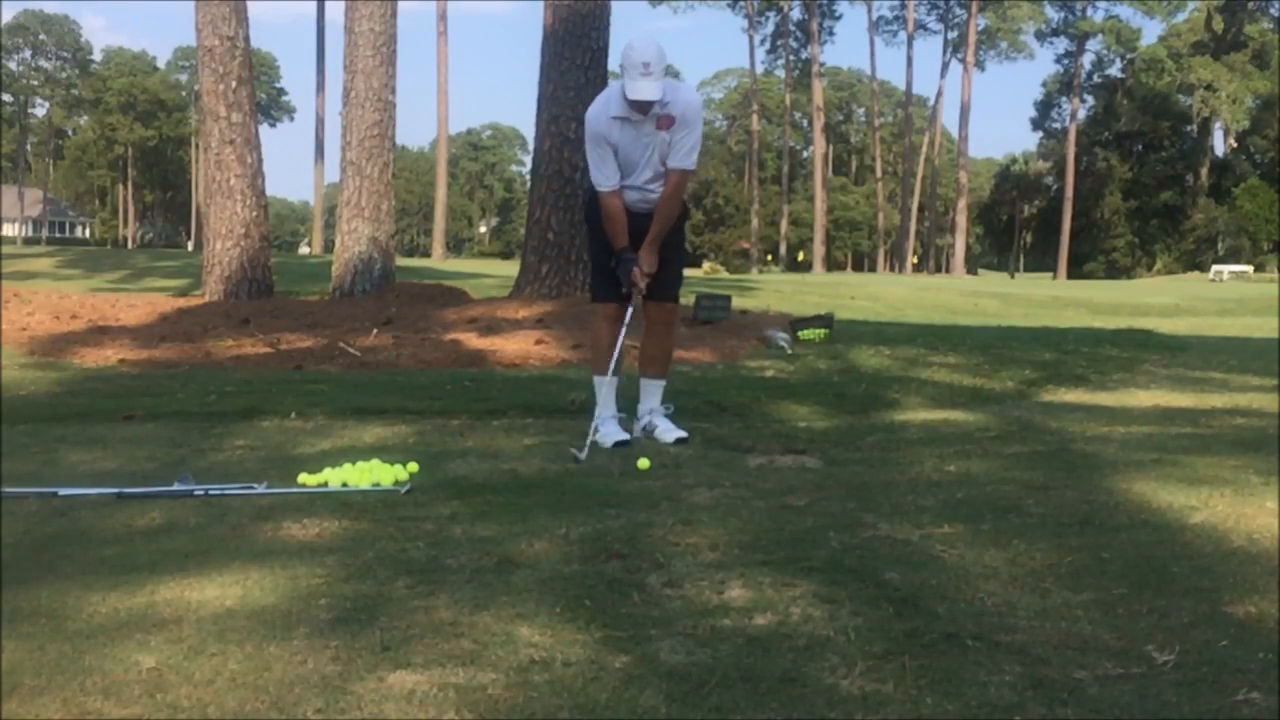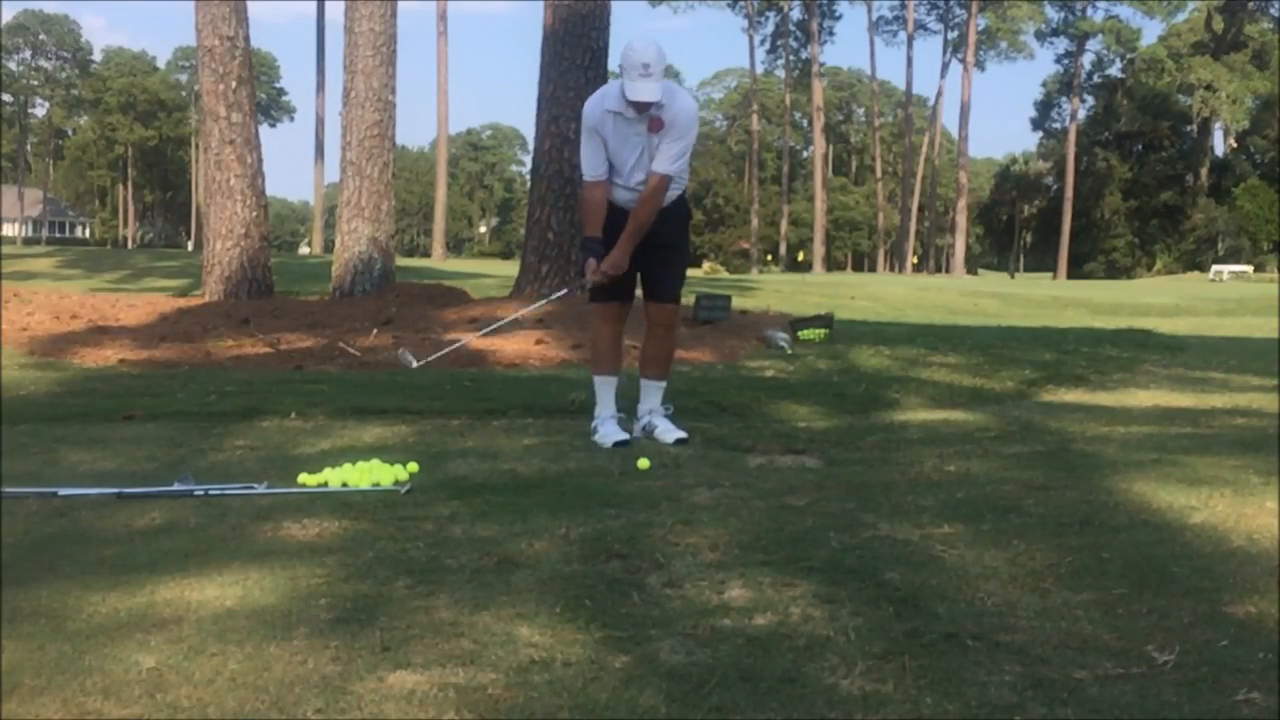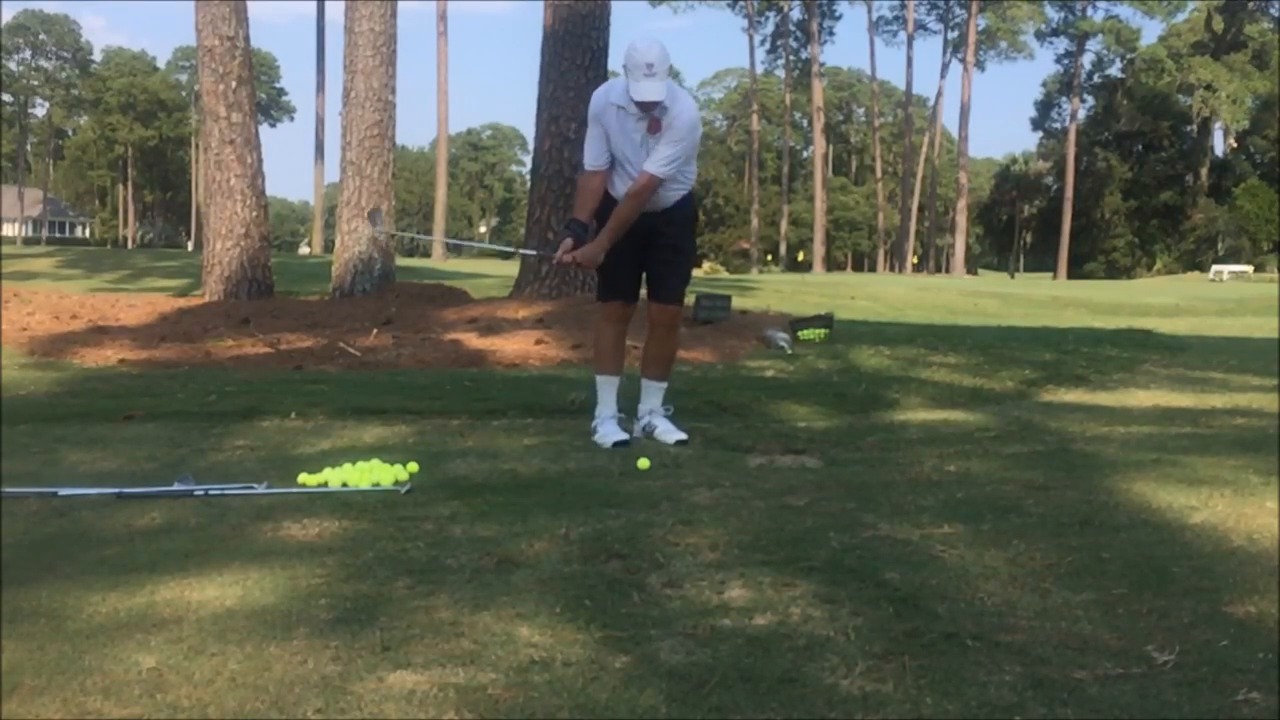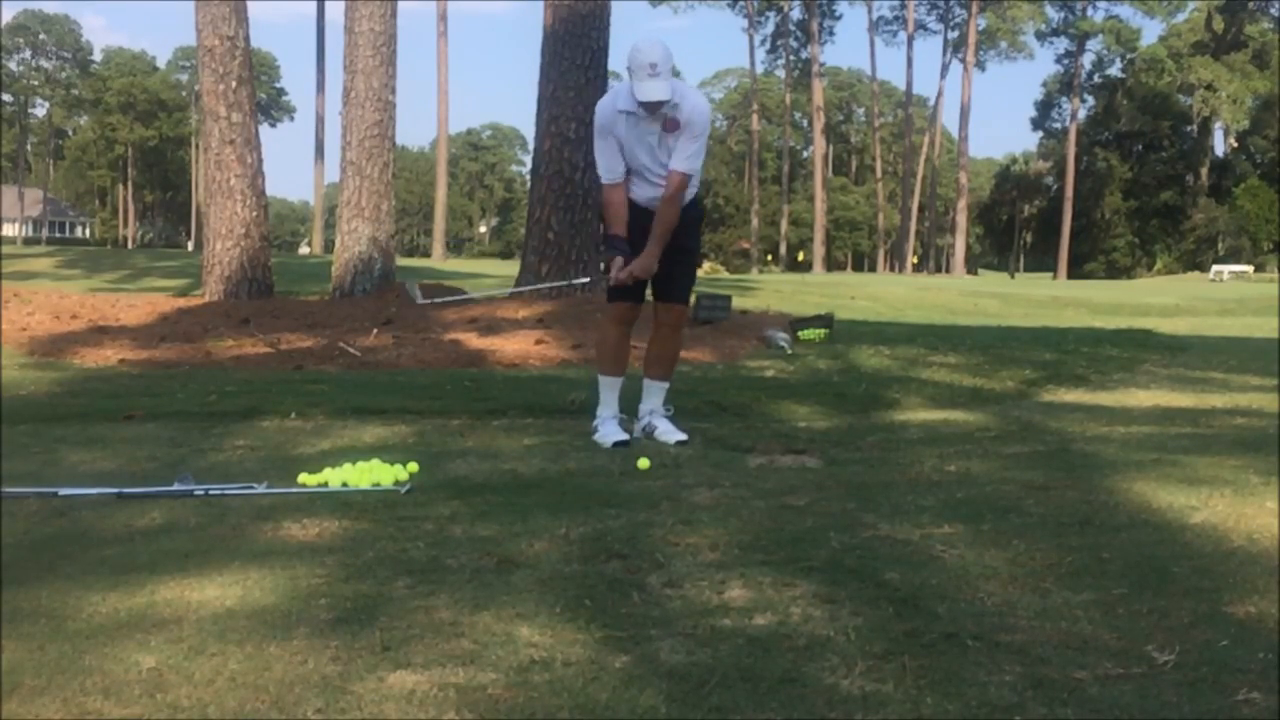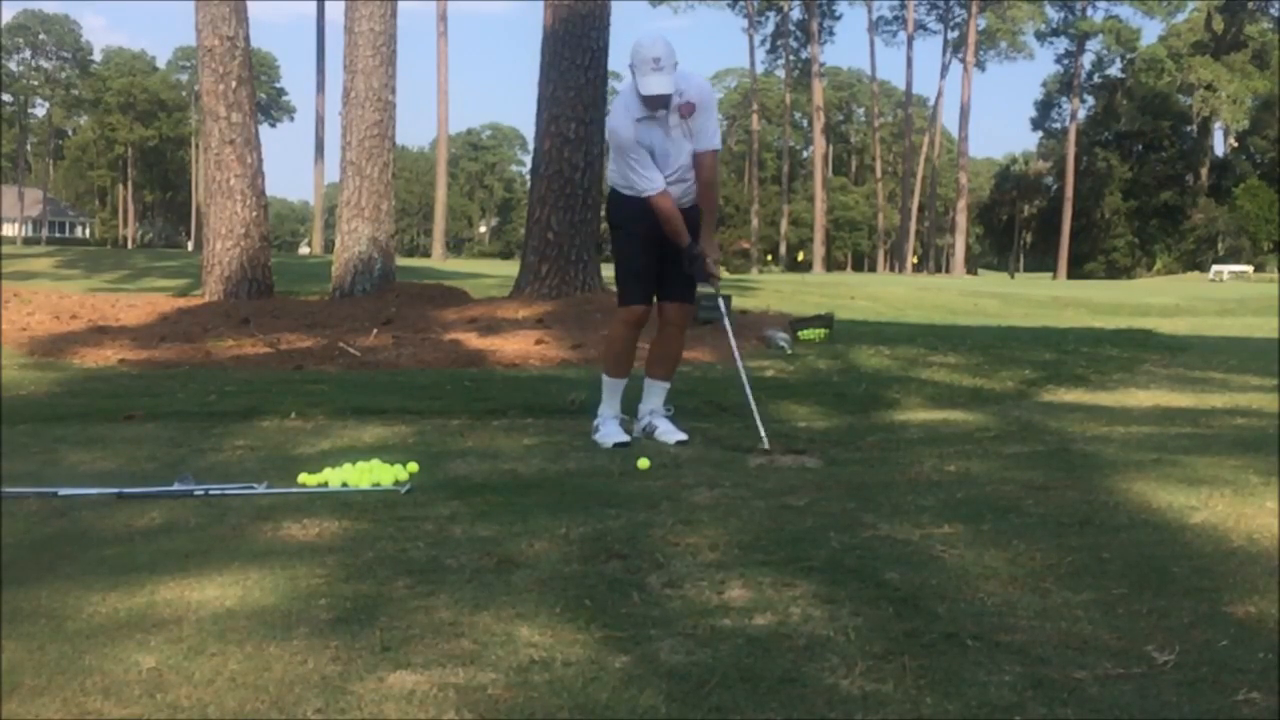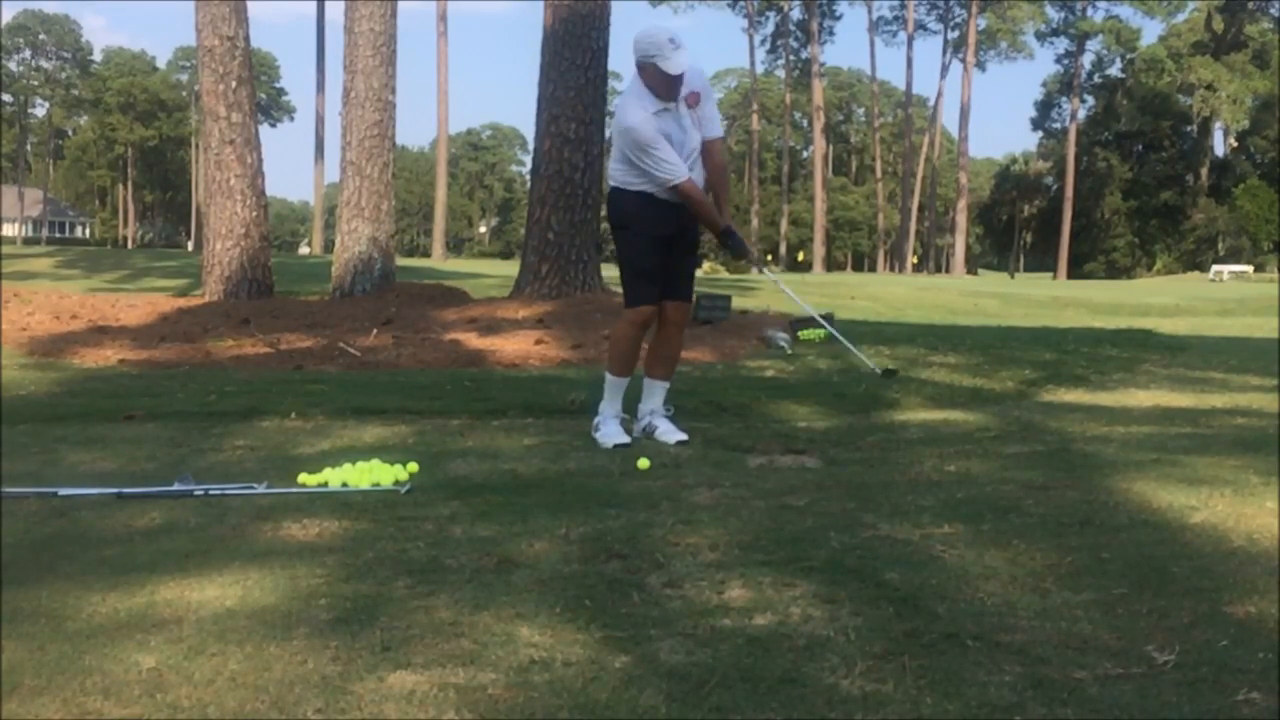
dt=0.2s
person 1, frame 1
left shoulder: (686, 103)
right shoulder: (600, 115)
left elbow: (676, 181)
right elbow: (609, 193)
left wrist: (651, 249)
right wrist: (624, 258)
left hip: (664, 213)
right hip: (611, 214)
left knee: (664, 311)
right knee: (609, 308)
left ankle: (651, 412)
right ankle: (605, 415)
person 1, frame 2
left shoulder: (682, 109)
right shoulder: (597, 108)
left elbow: (656, 187)
right elbow: (595, 182)
left wrist: (623, 252)
right wrist: (592, 246)
left hip: (666, 215)
right hip: (614, 212)
left knee: (665, 314)
right knee: (609, 310)
left ankle: (651, 412)
right ankle: (605, 415)
person 1, frame 3
left shoulder: (683, 113)
right shoulder: (603, 101)
left elbow: (645, 186)
right elbow: (594, 172)
left wrist: (600, 244)
right wrist: (576, 230)
left hip: (672, 214)
right hip: (615, 208)
left knee: (667, 315)
right knee: (614, 310)
left ankle: (650, 413)
right ankle: (606, 415)
person 1, frame 4
left shoulder: (694, 108)
right shoulder: (609, 110)
left elbow: (677, 185)
right elbow: (612, 186)
left wrist: (650, 254)
right wrist: (615, 245)
left hip: (681, 213)
right hip: (629, 212)
left knee: (672, 313)
right knee: (622, 309)
left ankle: (651, 413)
right ankle: (606, 415)
person 1, frame 5
left shoulder: (697, 91)
right shoulder: (622, 122)
left elbow: (707, 168)
right elbow: (656, 197)
left wrist: (708, 238)
right wrist: (692, 254)
left hip: (685, 210)
right hip: (635, 212)
left knee: (679, 314)
right knee: (633, 310)
left ankle: (651, 412)
right ankle: (607, 414)
person 1, frame 6
left shoulder: (695, 82)
right shoulder: (635, 119)
left elbow: (714, 153)
right elbow: (684, 185)
left wrist: (726, 218)
right wrist: (725, 235)
left hip: (681, 210)
right hip: (638, 209)
left knee: (676, 313)
right knee: (641, 311)
left ankle: (651, 413)
right ankle: (608, 414)
